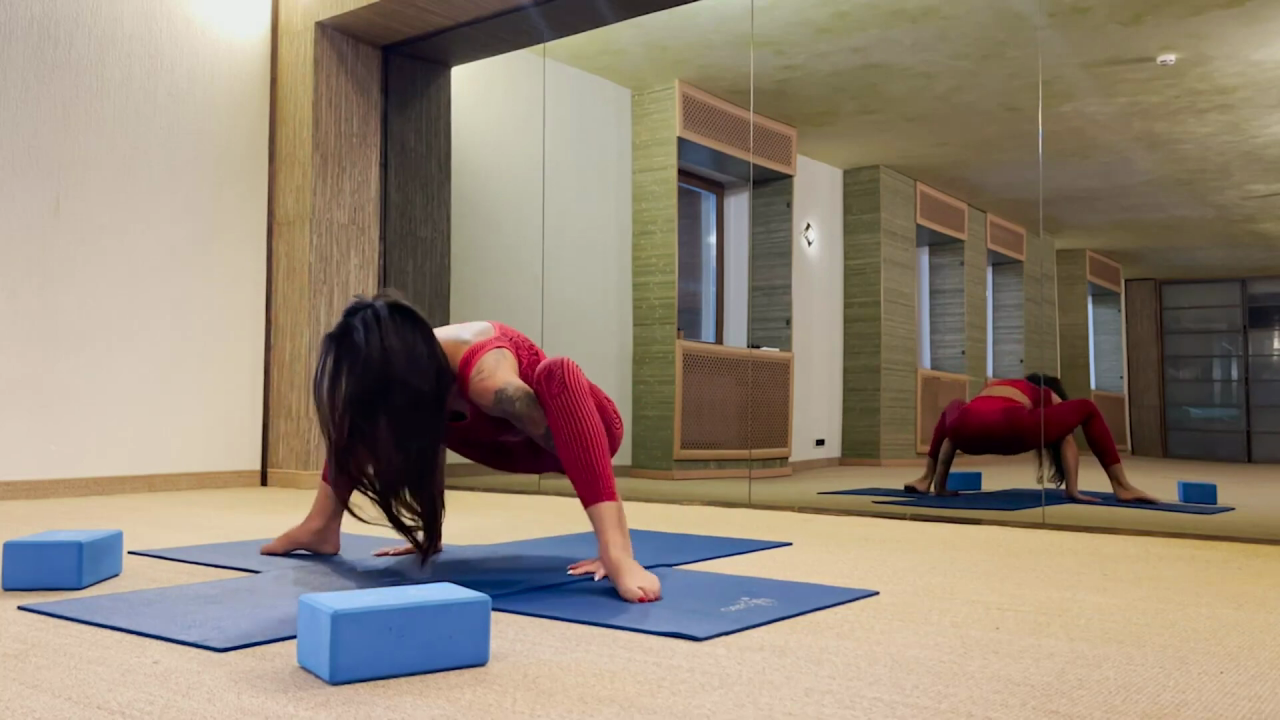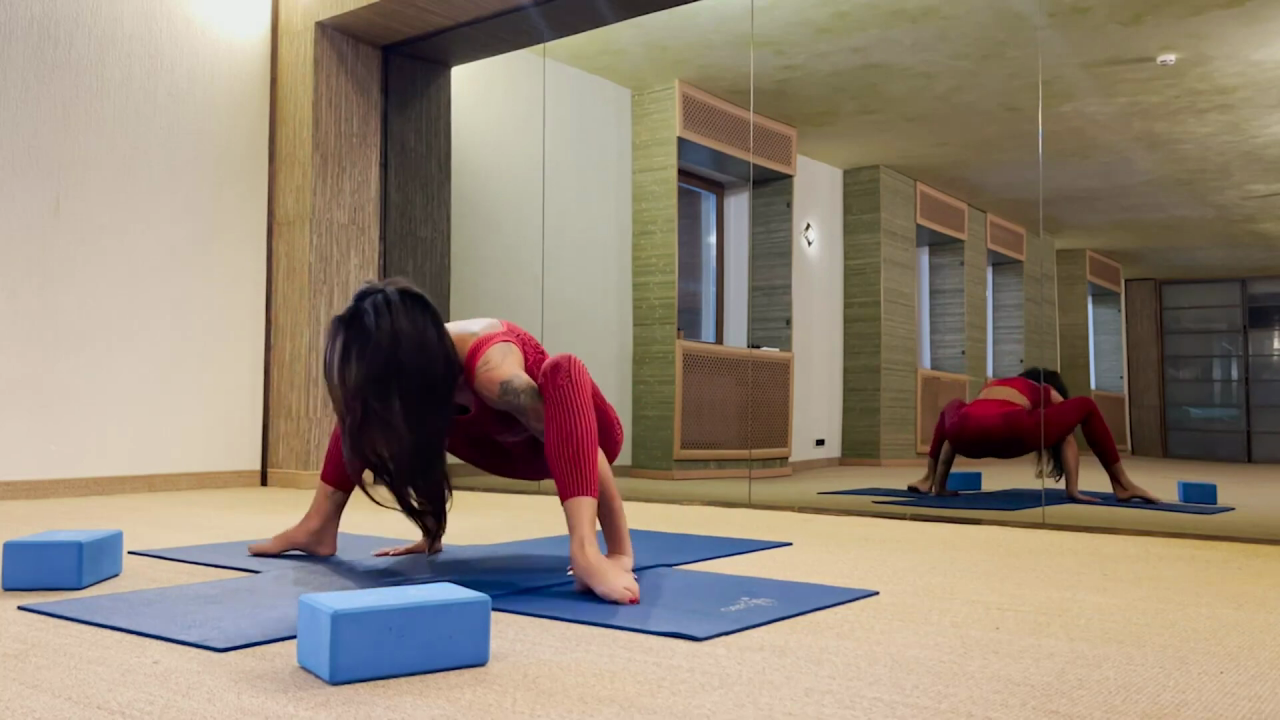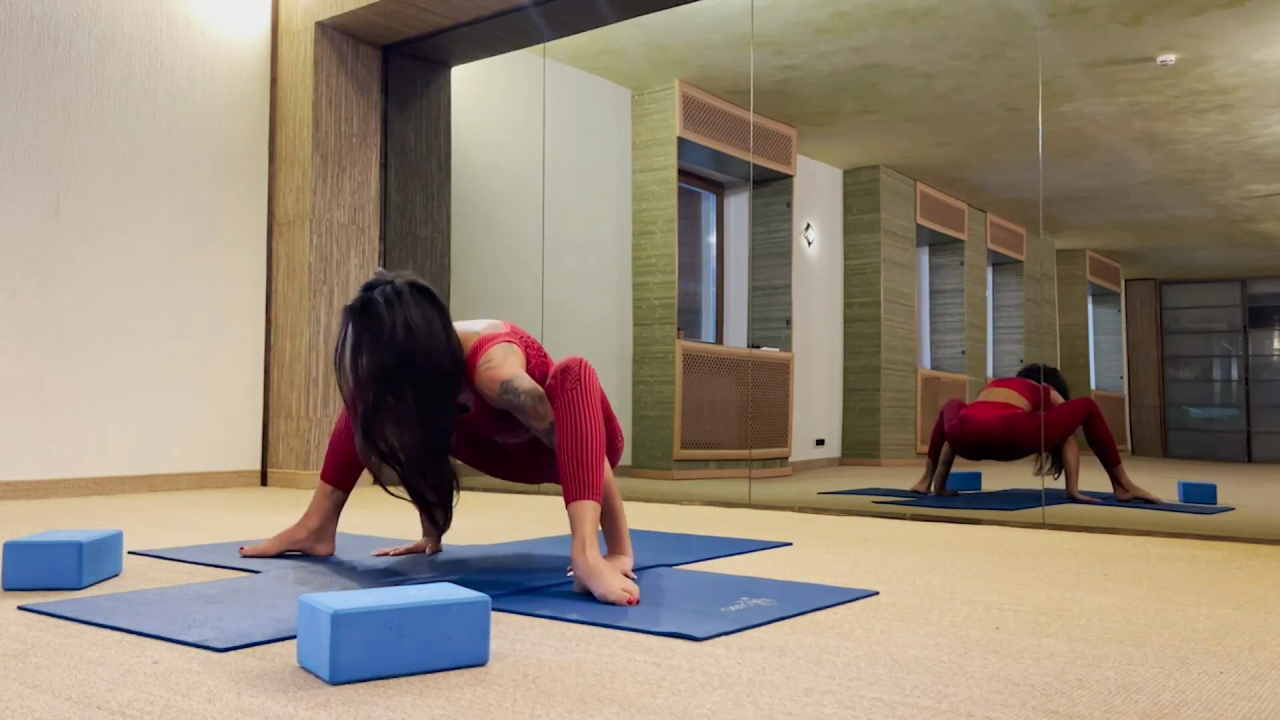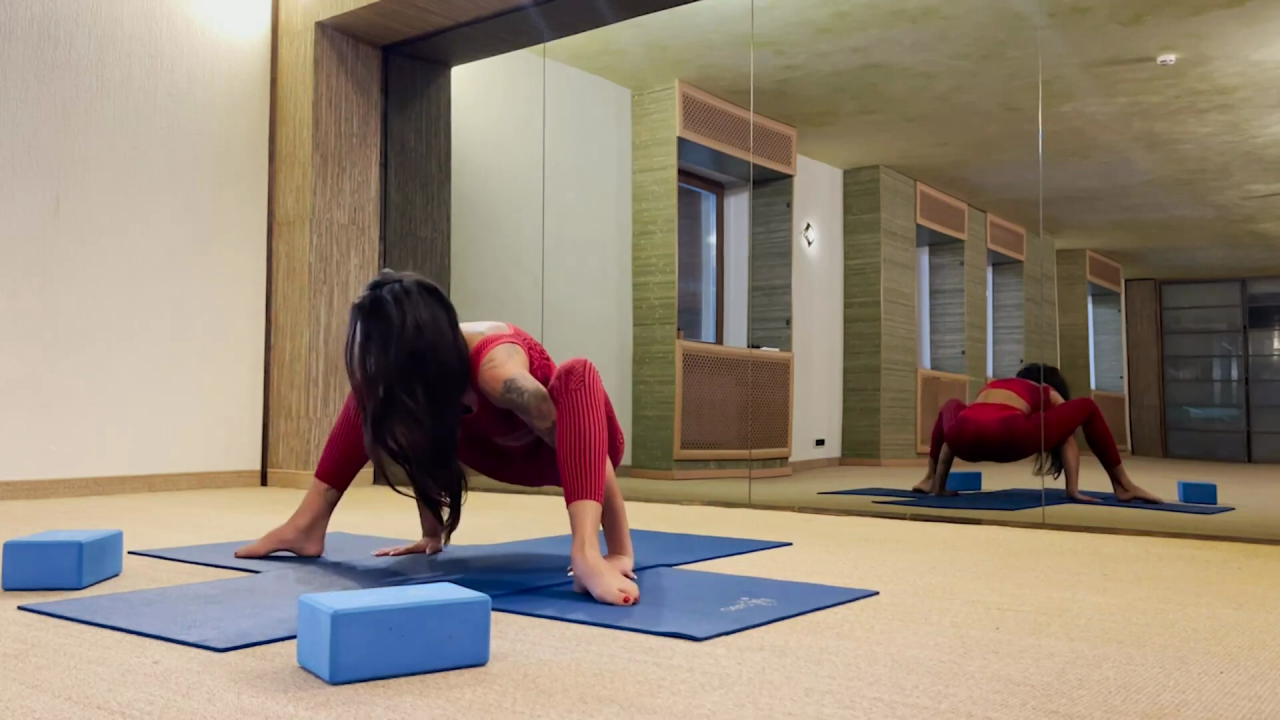
dt=0.1s
person 1, frame 1
left shoulder: (486, 378)
right shoulder: (412, 372)
left elbow: (583, 455)
right elbow: (427, 450)
left wrist: (616, 554)
right wrist: (430, 535)
left hip: (581, 421)
right hip: (511, 439)
left knee: (558, 375)
right knee: (372, 413)
left ankle: (618, 552)
right ankle: (323, 527)
person 1, frame 2
left shoulder: (493, 369)
right shoulder: (412, 370)
left elbow: (589, 455)
right elbow: (421, 450)
left wrist: (620, 553)
right wrist: (430, 536)
left hip: (571, 442)
right hip: (508, 446)
left knee: (562, 372)
right knee: (369, 399)
left ankle: (586, 550)
right ankle: (319, 528)
person 1, frame 3
left shoulder: (494, 369)
right shoulder: (415, 369)
left elbow: (591, 456)
right elbow: (424, 449)
left wrist: (620, 553)
right wrist: (431, 535)
left hip: (576, 440)
right hip: (511, 450)
left knee: (574, 374)
right knee: (370, 395)
left ankle: (588, 555)
right ankle: (318, 528)
person 1, frame 4
left shoulder: (496, 369)
right shoulder: (403, 374)
left elbow: (596, 456)
right elbow: (418, 450)
left wrist: (619, 553)
right wrist: (431, 536)
left hip: (563, 451)
right hip: (506, 453)
left knee: (578, 377)
right knee: (375, 393)
left ankle: (587, 554)
right ankle: (309, 527)
person 2, frame 1
left shoulder: (994, 387)
right shoulder: (1051, 398)
left elbow: (949, 438)
right elbow: (1066, 438)
left wrist: (939, 486)
right wrist: (1072, 488)
left hip: (967, 428)
right hip: (1009, 427)
left knee: (952, 409)
right knee: (1087, 410)
left ankle: (926, 480)
right ankle: (1121, 486)
person 2, frame 2
left shoulder: (994, 385)
right shoulder: (1051, 394)
right elbow: (1067, 437)
left wrist: (939, 486)
right wrist: (1072, 489)
left hip: (967, 431)
right hip: (1009, 430)
left knee: (954, 407)
right knee: (1085, 407)
left ankle: (927, 480)
right ankle: (1121, 486)
person 2, frame 3
left shoulder: (993, 386)
right shoulder: (1051, 394)
right elbow: (1068, 438)
left wrist: (939, 486)
right wrist: (1073, 489)
left hip: (967, 435)
right hip: (1009, 434)
left knee: (952, 407)
right knee: (1087, 408)
left ankle: (926, 480)
right ankle: (1122, 486)
person 2, frame 4
left shoulder: (993, 386)
right shoulder: (1051, 394)
right elbow: (1068, 437)
left wrist: (939, 485)
right wrist: (1073, 490)
left hip: (966, 437)
right hip: (1009, 437)
left knee: (952, 407)
right knee: (1087, 408)
left ankle: (929, 480)
right ankle: (1123, 487)
